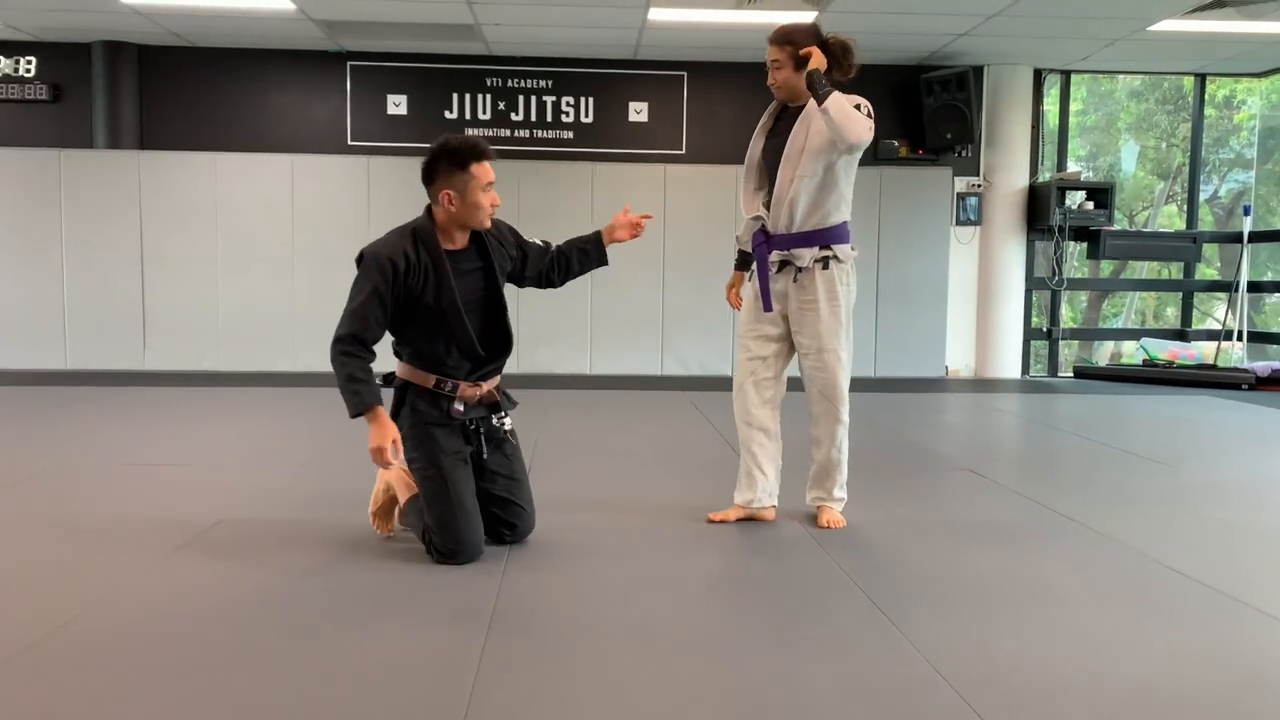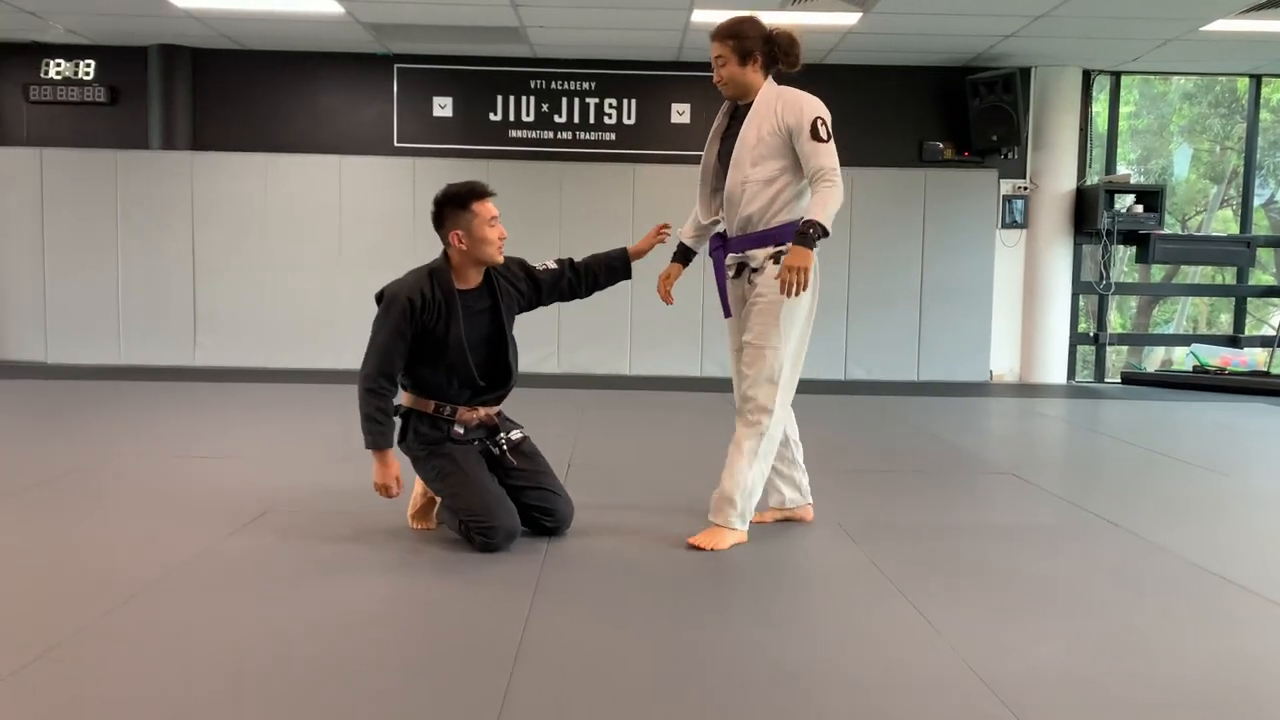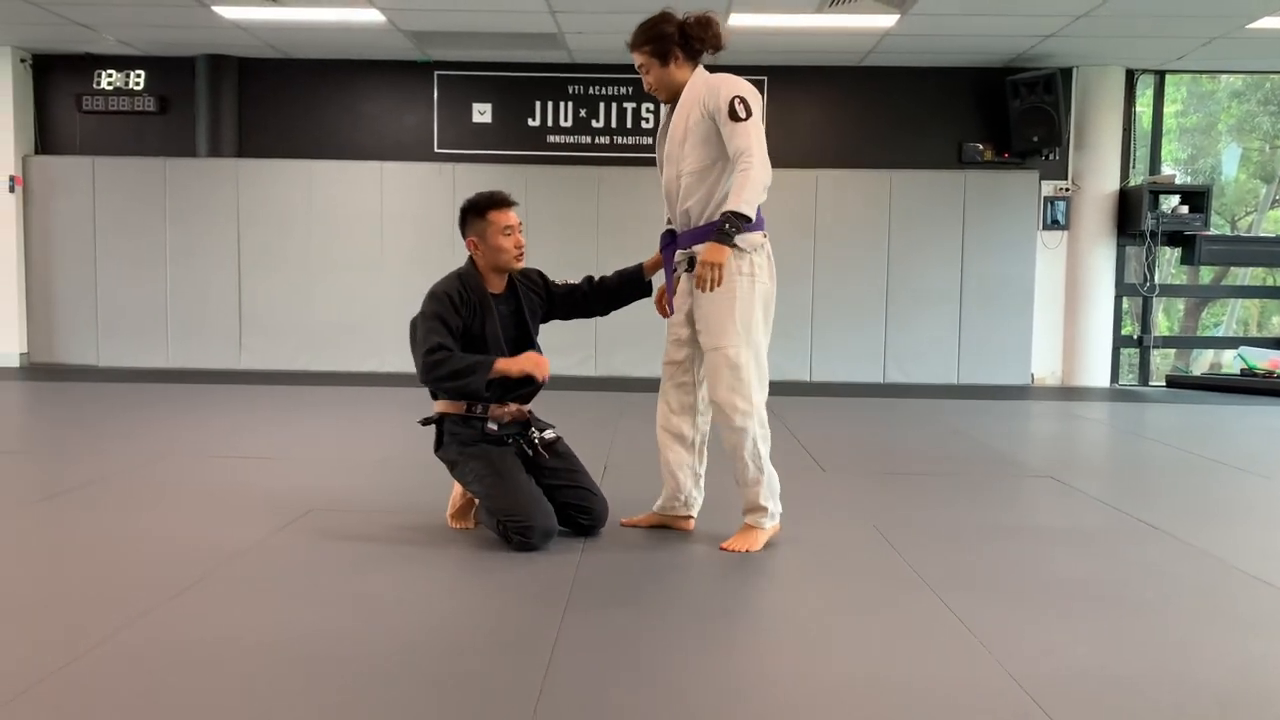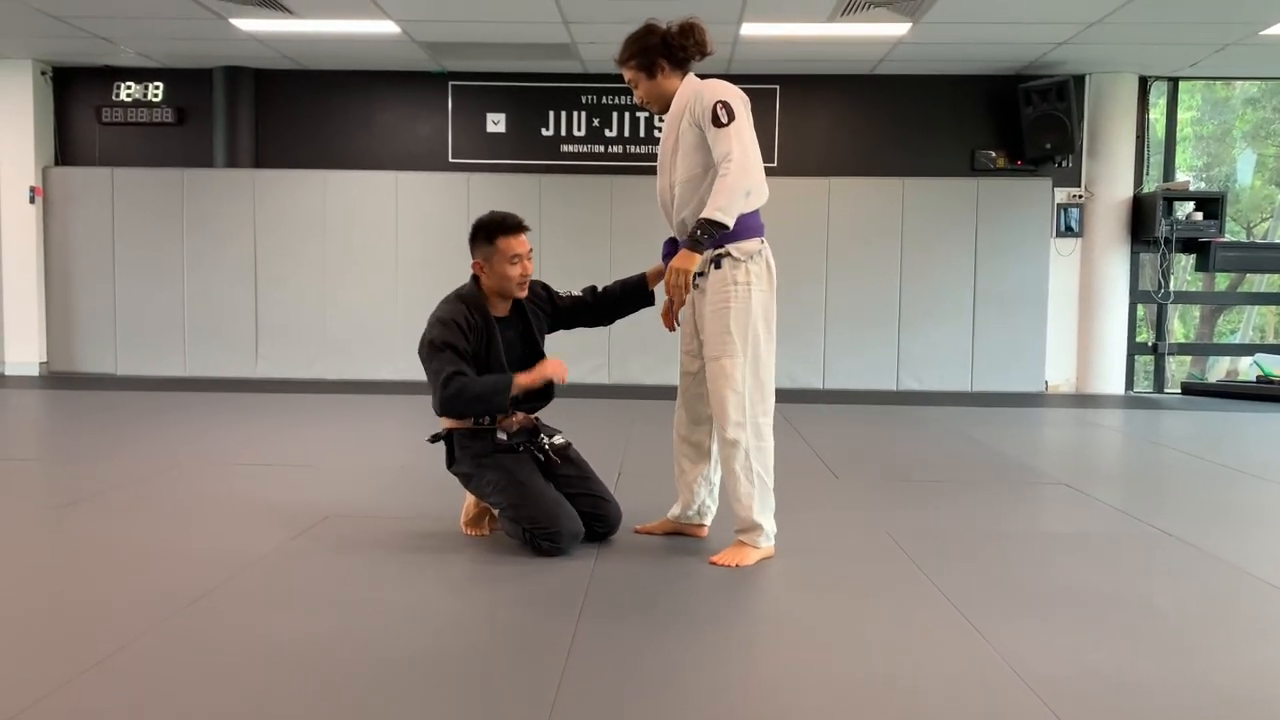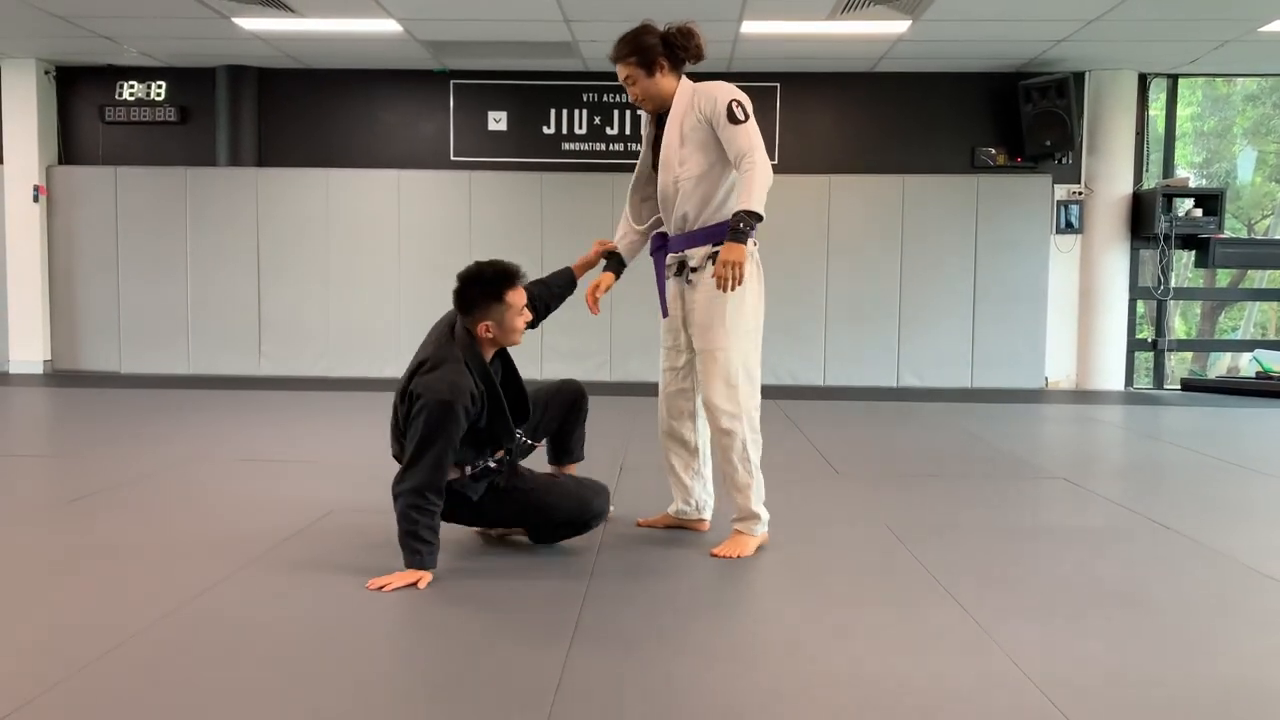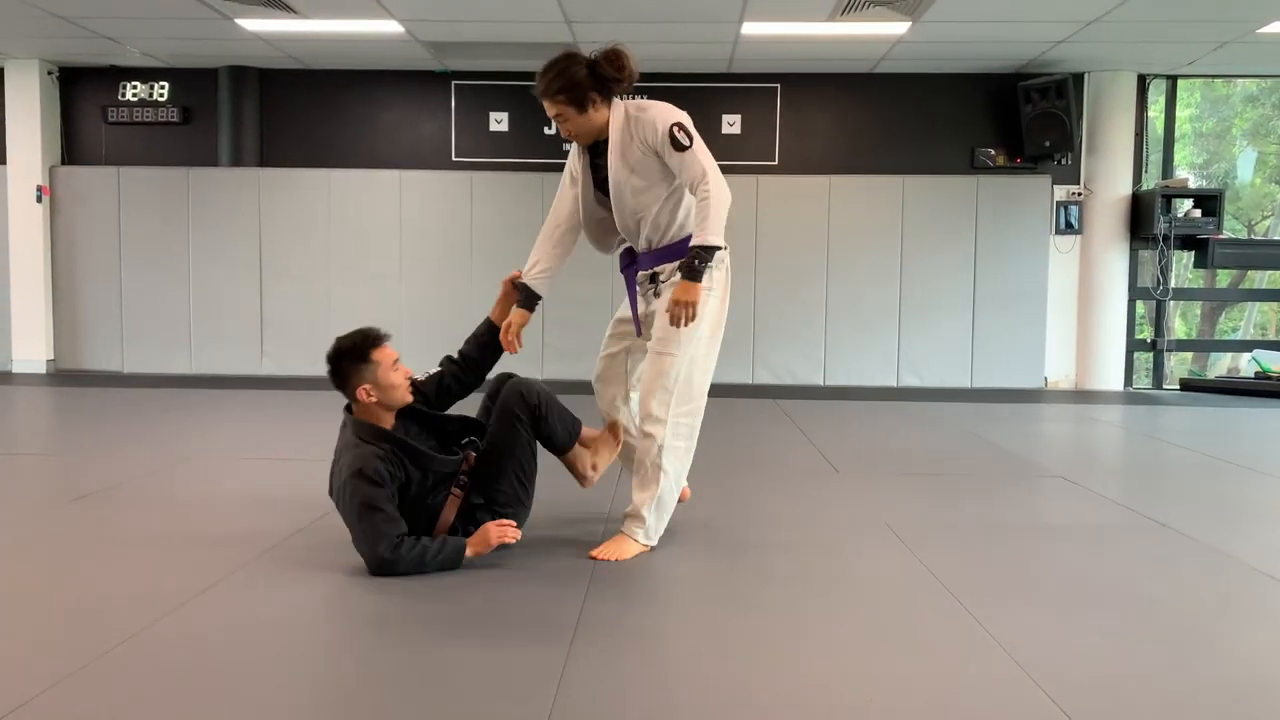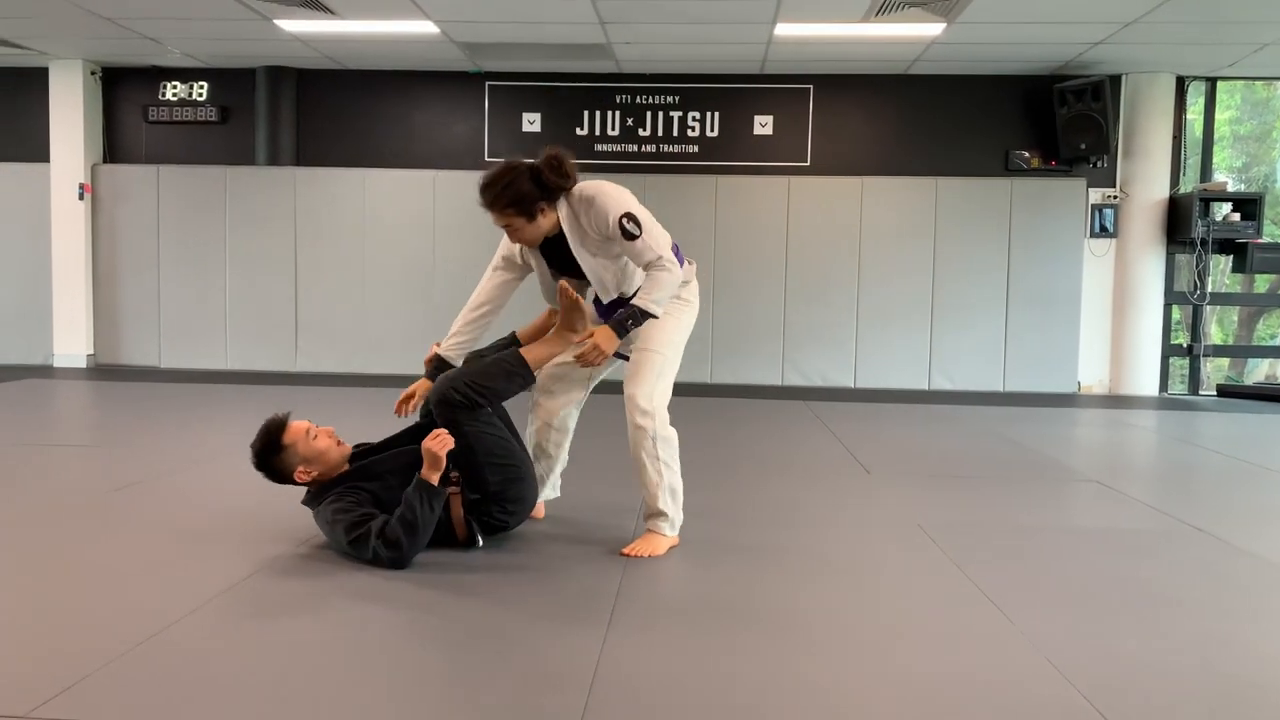
dt=0.7s
person 1, frame 1
left shoulder: (845, 107)
right shoulder: (774, 118)
left elbow: (858, 139)
left wrist: (817, 83)
right wrist: (742, 263)
left hip: (821, 263)
right hip: (772, 265)
left knee: (828, 384)
right knee: (753, 381)
left ankle: (828, 497)
right ankle: (757, 497)
person 1, frame 2
left shoulder: (798, 107)
right shoulder: (729, 120)
left elbow: (829, 184)
right elbow: (712, 201)
left wrist: (804, 241)
right wrist: (679, 258)
left hip: (781, 264)
right hip: (738, 266)
left knee: (762, 392)
right knee: (758, 391)
left ankle: (730, 518)
right ankle: (792, 499)
person 1, frame 3
left shoulder: (726, 91)
right shoulder: (678, 112)
left elbow: (754, 168)
left wrist: (721, 239)
right wrist: (672, 274)
left hip: (734, 257)
right hip: (697, 261)
left knee: (733, 390)
right knee: (680, 389)
left ankle: (762, 512)
right ankle: (679, 503)
person 1, frame 4
left shoulder: (714, 96)
right shoulder: (680, 116)
left elbow: (739, 173)
left wrist: (693, 245)
right wrist: (676, 285)
left hip: (735, 263)
right hip: (704, 267)
left knee: (737, 401)
right knee: (695, 398)
left ankle: (757, 533)
right ankle: (693, 511)
person 1, frame 5
left shoulder: (716, 98)
right shoulder: (657, 126)
left elbow: (754, 166)
right elbow: (641, 205)
left wrist: (737, 237)
right wrist: (611, 266)
left hip: (726, 263)
right hip: (680, 267)
left knee: (725, 395)
right knee: (677, 394)
left ankle: (752, 521)
right ankle: (691, 507)
person 1, frame 6
left shoulder: (657, 121)
right shoulder: (583, 154)
left elbow: (712, 190)
right elbow: (558, 230)
left wrist: (693, 274)
right wrist: (523, 302)
left hip: (690, 272)
right hip: (645, 275)
left knee: (662, 401)
right knee: (610, 383)
left ankle: (642, 527)
right ankle: (667, 483)
person 1, frame 7
left shoulder: (603, 203)
right shoulder: (521, 241)
left elbow: (666, 270)
right elbow: (481, 306)
left wrist: (616, 329)
right wrist: (433, 374)
left hip: (667, 290)
right hip: (615, 297)
left knee: (643, 399)
right knee: (555, 386)
left ankle: (664, 524)
right ankle: (533, 494)
person 2, frame 1
left shoulder: (496, 239)
right shoulder: (393, 258)
left elbow: (549, 267)
right elbow: (350, 344)
left wrist: (607, 236)
right wrist: (375, 418)
left hip: (488, 406)
right hip: (430, 412)
left knee: (516, 526)
right knee: (460, 548)
left ankle: (434, 486)
right ankle: (401, 487)
person 2, frame 2
left shoulder: (508, 277)
right shoulder: (410, 297)
left elbow: (571, 278)
right elbow: (377, 378)
left wrist: (637, 251)
right wrist: (383, 456)
left hip: (492, 426)
right hip: (436, 434)
left knee: (556, 517)
right knee: (497, 532)
left ankle: (463, 488)
right ankle: (439, 496)
person 2, frame 3
left shoulder: (528, 284)
right shoulder: (446, 297)
left elbow: (592, 297)
right elbow: (431, 367)
left wrist: (655, 264)
right wrist: (505, 365)
left hip: (522, 425)
right hip: (470, 434)
left knee: (591, 515)
right knee: (535, 530)
left ankle: (499, 490)
right ankle: (475, 496)
person 2, frame 4
left shoulder: (532, 297)
right shoulder: (450, 321)
left elbow: (597, 306)
right elbow: (452, 397)
left wrist: (659, 274)
right wrist: (526, 379)
left hip: (529, 433)
right hip: (481, 446)
left knee: (605, 521)
right knee: (561, 534)
left ankle: (507, 498)
right ankle: (490, 502)
person 2, frame 5
left shoulder: (462, 327)
right shoulder: (448, 389)
left elbow: (527, 304)
right elbow: (418, 485)
left wrist: (584, 264)
right wrist: (419, 563)
left hip: (485, 445)
right hip: (468, 484)
left knee: (570, 394)
right knee: (592, 503)
left ankle: (562, 494)
person 2, frame 6
left shoulder: (396, 401)
right shoulder: (362, 469)
left elbow: (462, 373)
right elbow: (385, 555)
left wrist: (504, 306)
right wrist: (469, 546)
left hip: (466, 484)
right hip: (481, 516)
left knee: (507, 385)
right knee: (522, 395)
left ankle: (588, 443)
right ankle: (585, 464)
person 2, frame 7
left shoulder: (351, 463)
right shoulder: (337, 511)
right elbow: (395, 551)
left wrist: (438, 370)
right wrist: (429, 474)
right hip: (498, 503)
left knee: (469, 375)
right knee: (452, 393)
left ankle: (557, 325)
right ankle: (562, 336)
